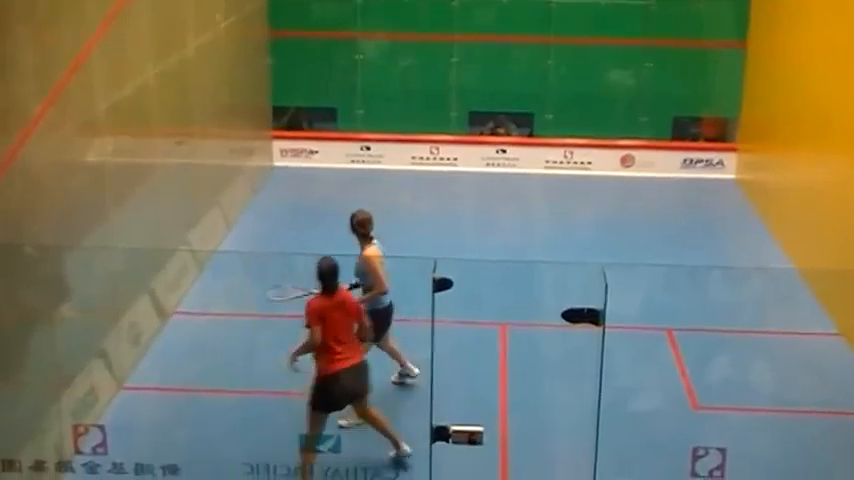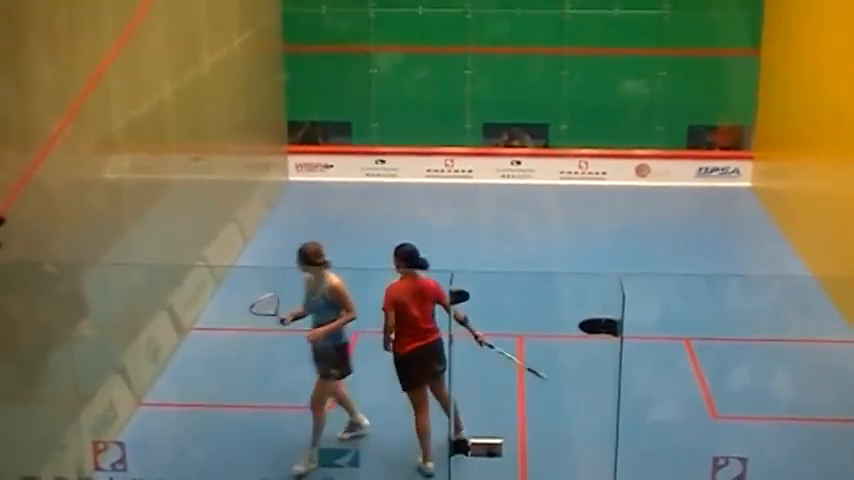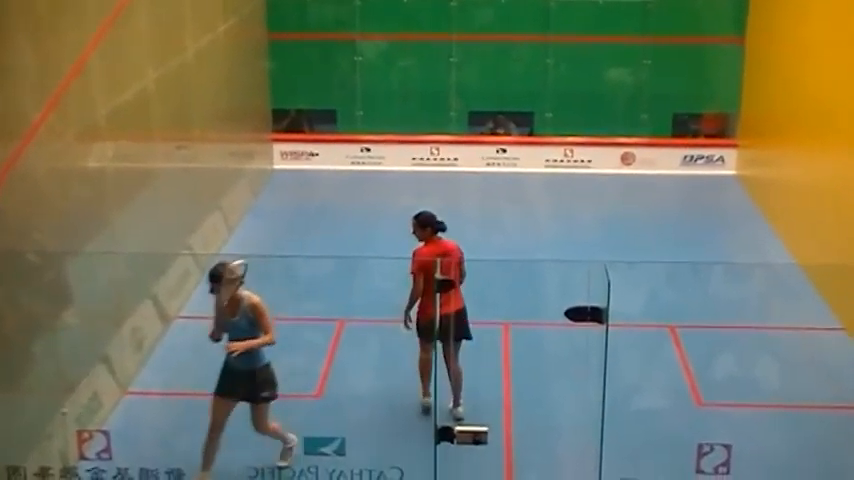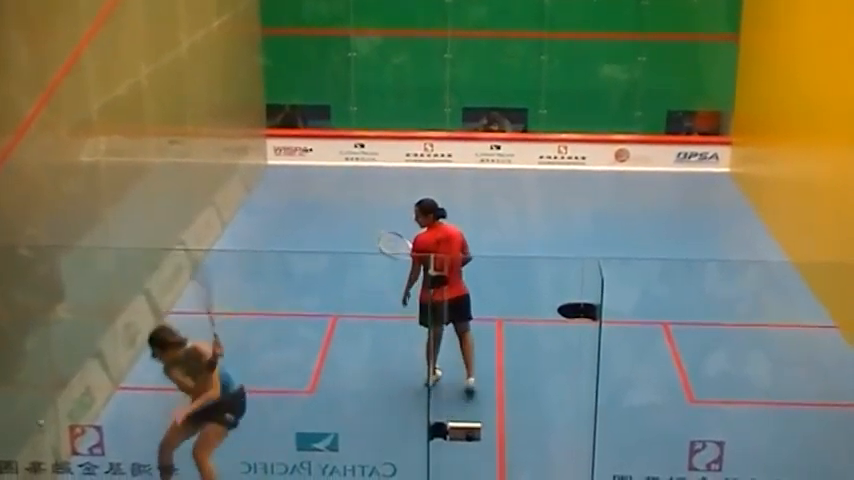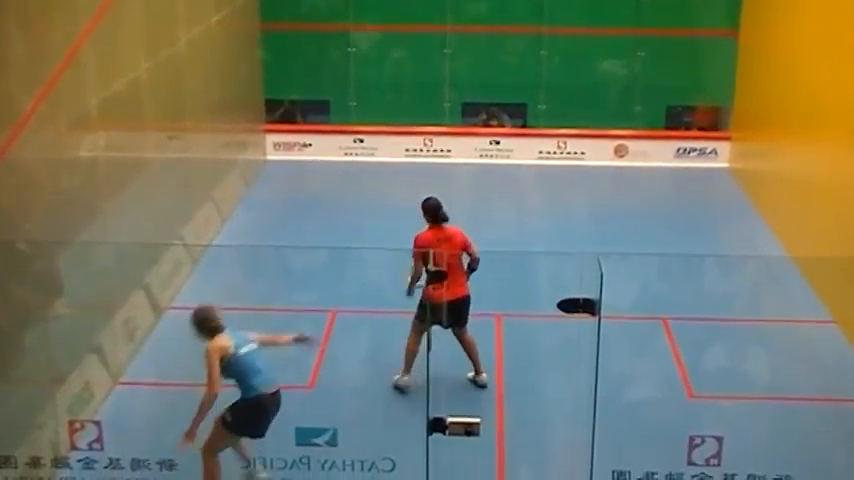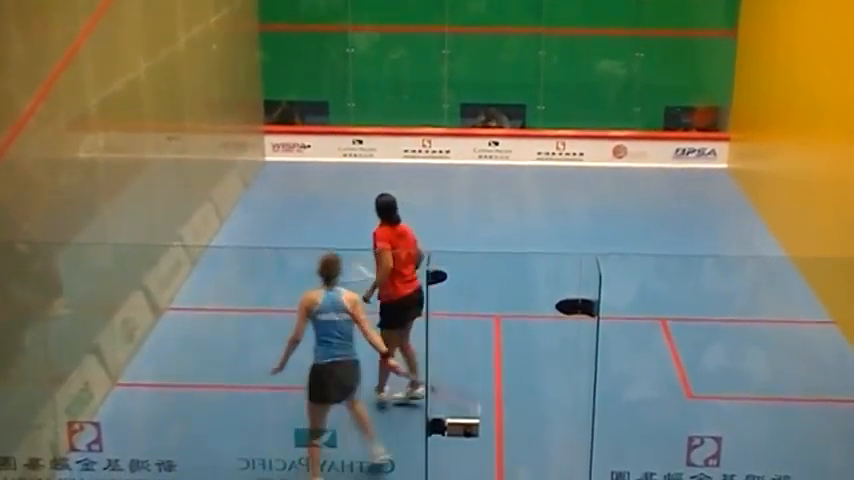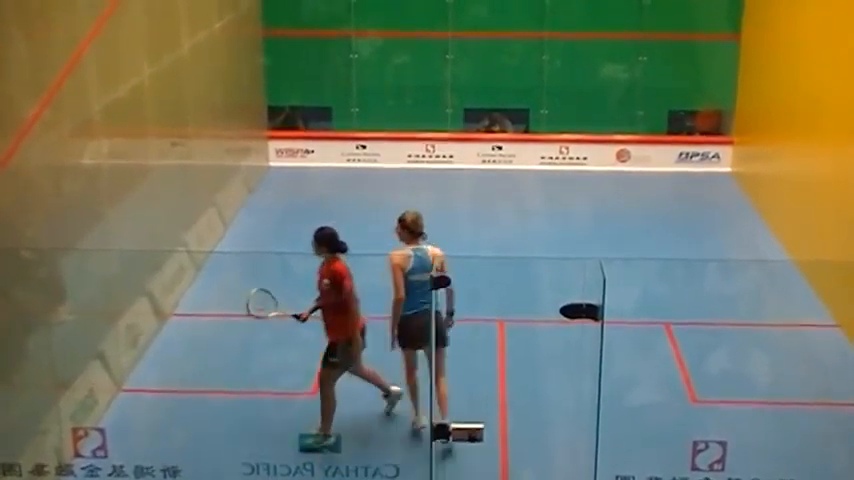
dt=0.4s
person 1, frame 1
left shoulder: (314, 305)
right shoulder: (350, 299)
left elbow: (316, 341)
right elbow: (365, 332)
left wrist: (296, 354)
left hip: (331, 373)
right hip: (356, 365)
left knee: (314, 429)
right knee: (365, 411)
right ankle: (400, 447)
person 1, frame 2
left shoulder: (393, 291)
right shoulder: (431, 284)
left elbow: (390, 326)
right elbow: (453, 311)
left wrist: (386, 339)
right wrist: (472, 331)
left hip: (407, 353)
right hip: (432, 346)
left knee: (420, 409)
right knee: (440, 392)
left ankle: (427, 461)
right ankle: (458, 430)
person 1, frame 3
left shoulder: (420, 254)
right shoulder: (454, 247)
left elbow: (417, 289)
right elbow: (461, 276)
left wrist: (407, 310)
left hip: (429, 314)
right hip: (455, 311)
left knee: (426, 353)
right knee: (452, 361)
left ankle: (426, 396)
right ankle: (457, 406)
person 1, frame 4
left shoulder: (421, 240)
right shoulder: (456, 232)
left elbow: (415, 273)
right elbow: (467, 257)
left wrist: (406, 292)
left hip: (432, 298)
right hip: (458, 294)
left knee: (434, 334)
right knee: (464, 334)
left ankle: (431, 374)
right ankle: (470, 377)
person 1, frame 5
left shoulder: (421, 239)
right shoulder: (458, 233)
left elbow: (417, 273)
right elbow: (475, 258)
left wrist: (410, 287)
right wrist: (466, 275)
left hip: (434, 298)
right hip: (460, 295)
left knee: (416, 333)
right knee: (462, 334)
left ankle: (404, 376)
right ankle: (480, 374)
person 1, frame 6
left shoulder: (380, 233)
right shoulder: (406, 230)
left elbow: (387, 265)
right elbow: (418, 256)
left wrist: (371, 290)
left hip: (394, 296)
right hip: (414, 291)
left knee: (389, 344)
right knee: (403, 341)
left ankle: (381, 391)
right ankle: (416, 386)
person 1, frame 7
left shoulder: (337, 270)
right shoulder: (326, 266)
left elbow: (352, 304)
left wrist: (356, 339)
right wrist: (310, 310)
left hip: (343, 335)
right hip: (339, 332)
left knee: (325, 383)
right knee: (355, 368)
left ankle: (325, 434)
right ankle: (391, 391)
person 2, frame 1
left shoulder: (368, 255)
right shoulder: (374, 246)
left elbow: (382, 288)
left wrist: (358, 302)
left hip: (376, 312)
right hip: (383, 307)
right knee: (382, 342)
right ankle: (407, 370)
person 2, frame 2
left shoulder: (333, 284)
right shoulder: (310, 281)
left elbow: (351, 313)
left wrist: (324, 330)
right wrist: (293, 315)
left hip: (334, 347)
right hip: (321, 345)
left knee: (317, 404)
right knee: (332, 390)
left ankle: (312, 455)
right ankle: (358, 421)
person 2, frame 3
left shoulder: (252, 303)
right shoulder: (222, 303)
left elbow: (271, 337)
right elbow: (216, 337)
left wrist: (245, 345)
right wrist: (217, 331)
left hip: (257, 371)
right hip: (232, 368)
left knee: (260, 426)
right knee: (215, 425)
left ankle: (289, 441)
person 2, frame 4
left shoulder: (199, 352)
right shoulder: (171, 369)
left elbow: (214, 392)
right elbow: (194, 392)
left wrist: (187, 410)
right wrist: (208, 369)
left hip: (231, 398)
right hip: (203, 398)
left knee: (199, 453)
right knee: (165, 447)
person 2, frame 5
left shoulder: (213, 348)
right shoulder: (243, 336)
left elbow: (213, 392)
right elbow: (274, 339)
left wrist: (193, 427)
right wrist: (296, 338)
left hip: (255, 403)
right hip: (272, 398)
left knee: (209, 450)
right knee: (225, 431)
person 2, frame 6
left shoulder: (310, 298)
right shoulder: (351, 298)
left elbow: (297, 337)
right elbow: (367, 331)
left wrist: (282, 363)
right wrist: (386, 355)
left hip: (324, 369)
right hip: (350, 366)
left knee: (316, 428)
right knee: (353, 403)
right ankle: (376, 450)
person 2, frame 7
left shoulder: (397, 257)
right shoulder: (437, 254)
left elbow: (399, 296)
right elbow: (449, 289)
left wrist: (393, 326)
right wrist: (450, 313)
left hip: (408, 321)
right hip: (432, 318)
left knee: (411, 370)
right knee: (439, 375)
left ankle: (417, 417)
right ankle: (444, 421)
